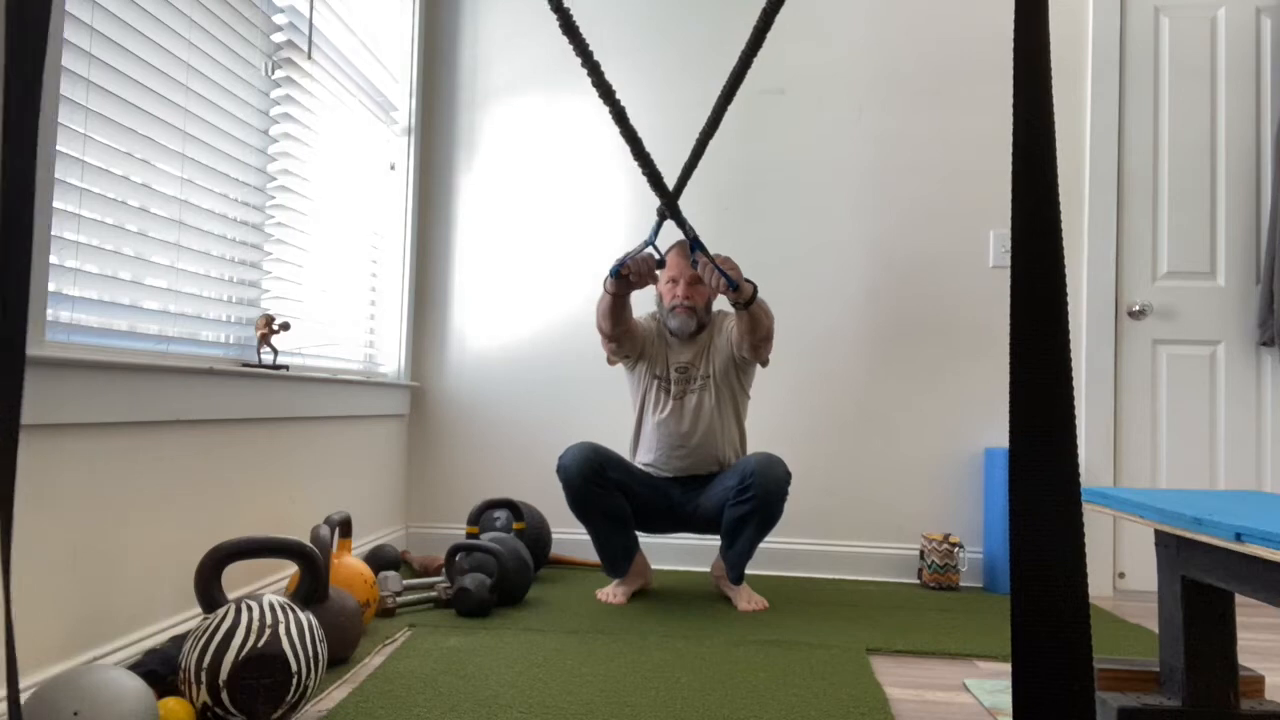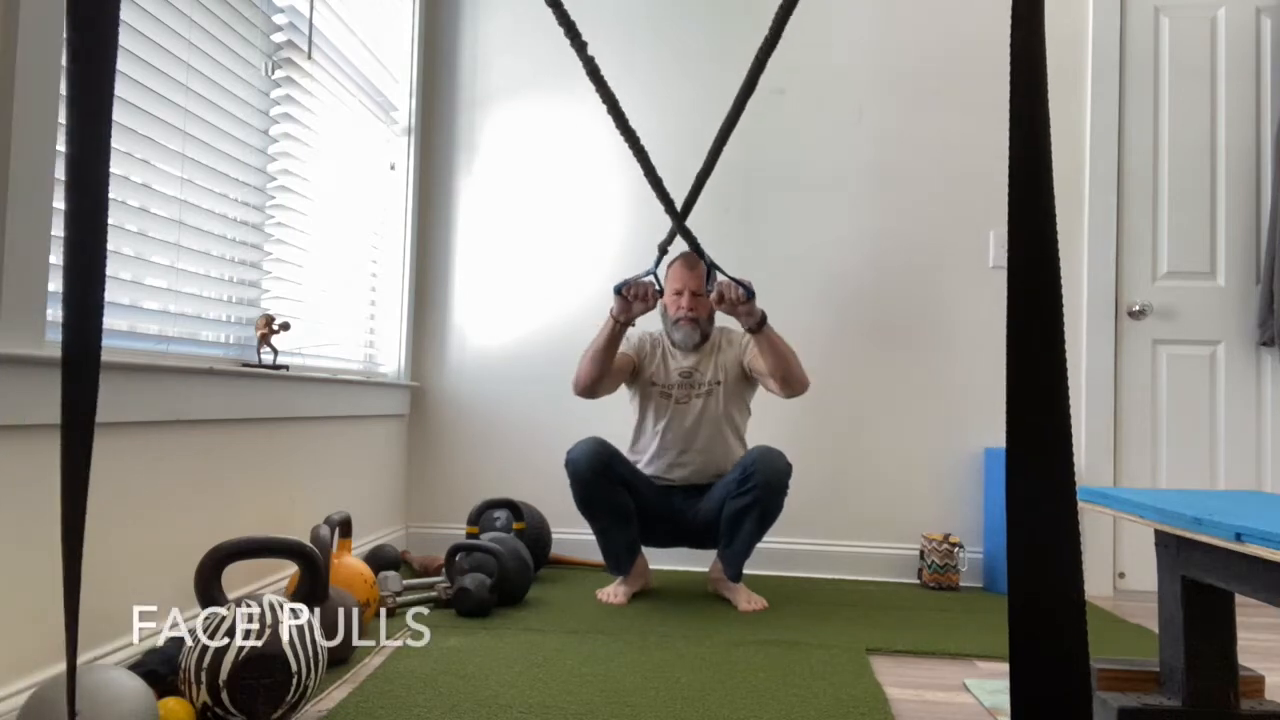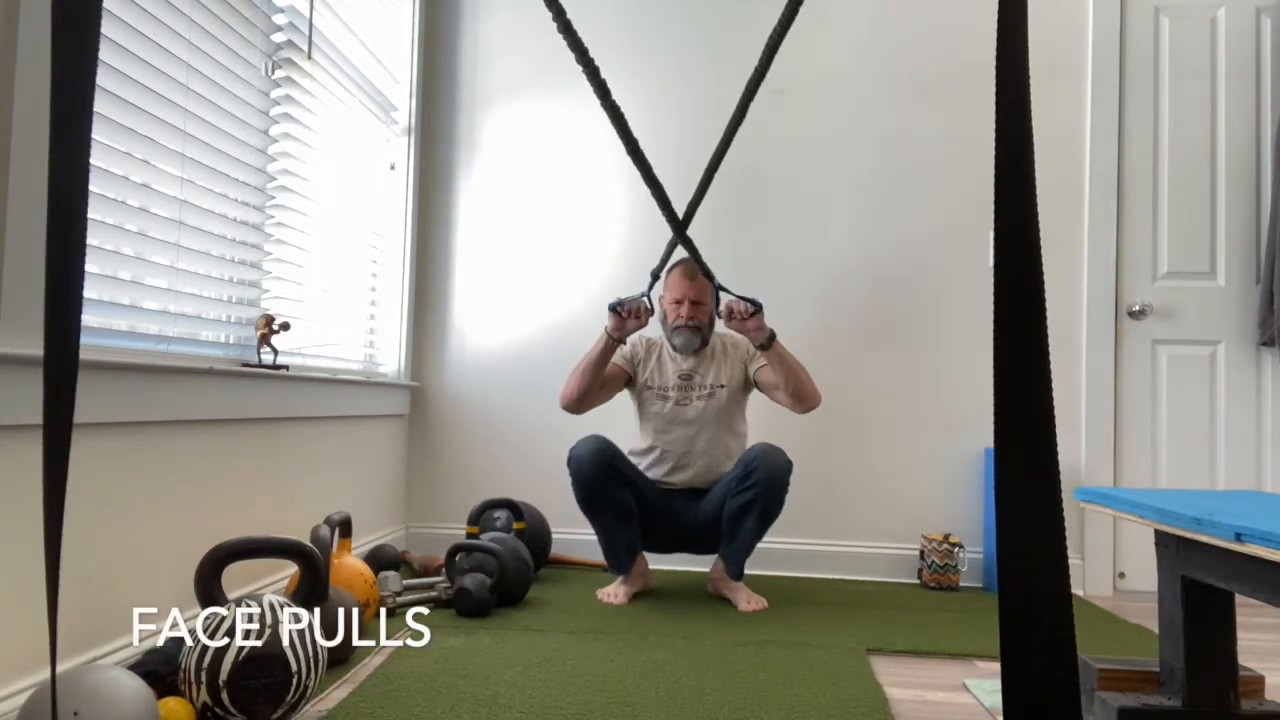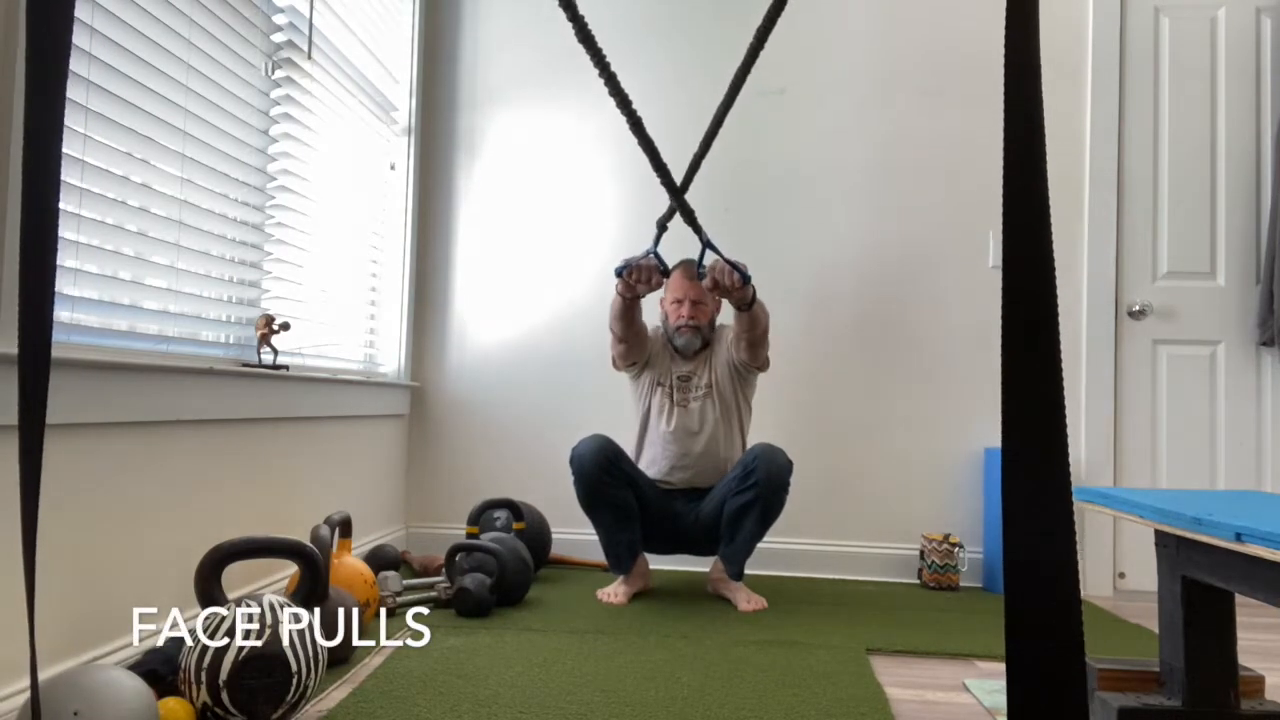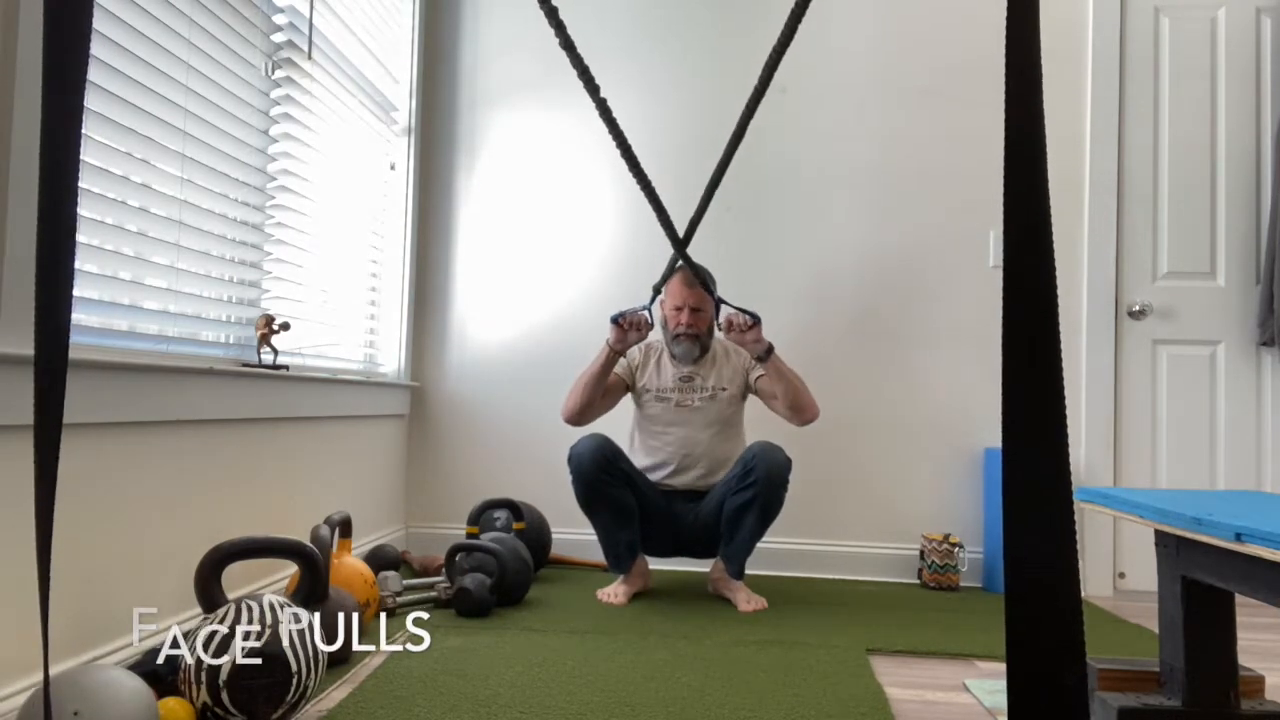
dt=1s
person 1, frame 1
left shoulder: (731, 334)
right shoulder: (642, 336)
left elbow: (761, 333)
right elbow: (610, 329)
left wrist: (742, 292)
right wrist: (617, 286)
left hip: (716, 491)
right hip: (649, 490)
left knee: (769, 473)
right knee: (577, 462)
left ankle: (730, 572)
right ankle: (628, 569)
person 1, frame 2
left shoulder: (738, 347)
right shoulder: (642, 347)
left elbow: (794, 385)
right elbow: (586, 385)
left wrist: (754, 319)
right wrist: (619, 318)
left hip: (715, 504)
right hip: (650, 502)
left knee: (770, 464)
right knee: (585, 456)
left ankle: (727, 573)
right ankle: (629, 570)
person 1, frame 3
left shoulder: (740, 353)
right shoulder: (639, 352)
left elbow: (806, 401)
right elbow: (572, 402)
left wrist: (763, 337)
right wrist: (612, 336)
left hip: (715, 509)
right hip: (650, 507)
left knee: (771, 460)
right knee: (588, 453)
left ankle: (728, 573)
right ankle: (630, 571)
person 1, frame 4
left shoulder: (735, 351)
right shoulder: (645, 351)
left elbow: (755, 330)
right elbow: (622, 328)
left wrist: (744, 297)
right wrist: (627, 293)
left hip: (716, 511)
right hip: (652, 508)
left knee: (770, 461)
right knee: (590, 452)
left ankle: (727, 573)
right ankle: (630, 570)
person 1, frame 5
left shoulder: (739, 359)
right shoulder: (639, 358)
left elbow: (805, 413)
right elbow: (573, 414)
left wrist: (761, 350)
right wrist: (613, 348)
left hip: (714, 514)
right hip: (651, 511)
left knee: (770, 459)
right knee: (589, 451)
left ankle: (727, 573)
right ankle: (631, 570)
